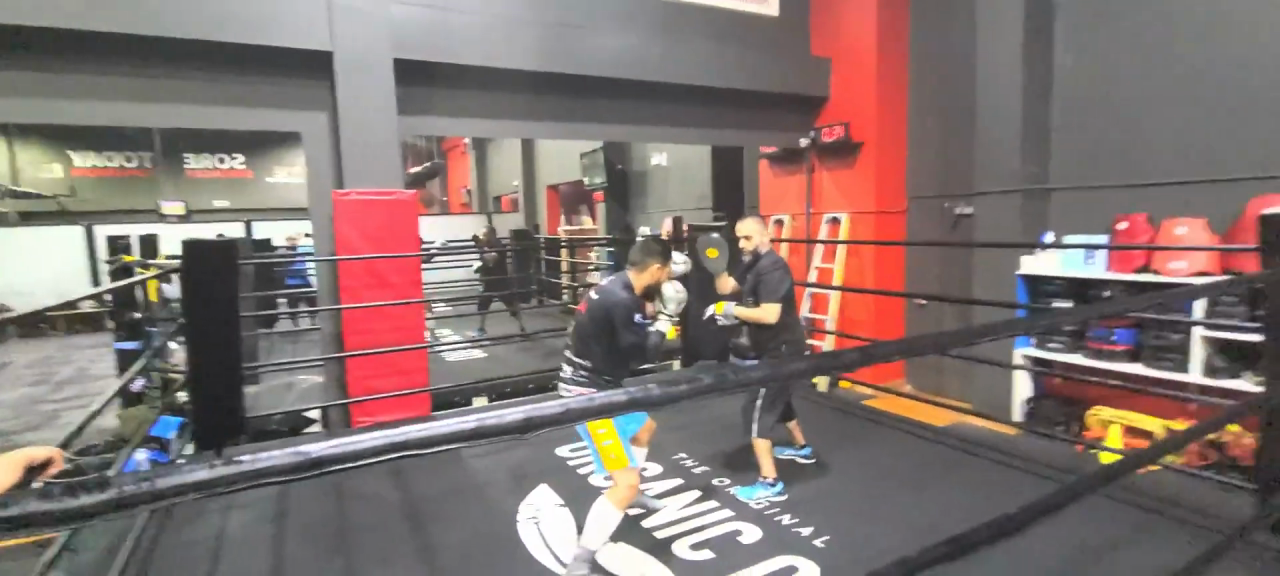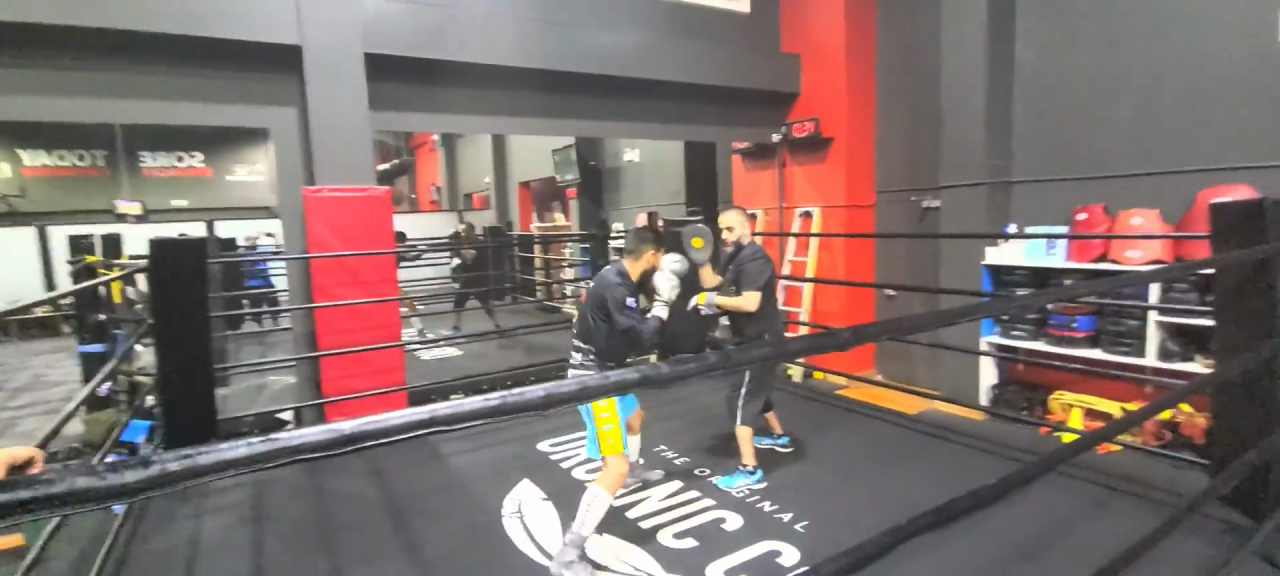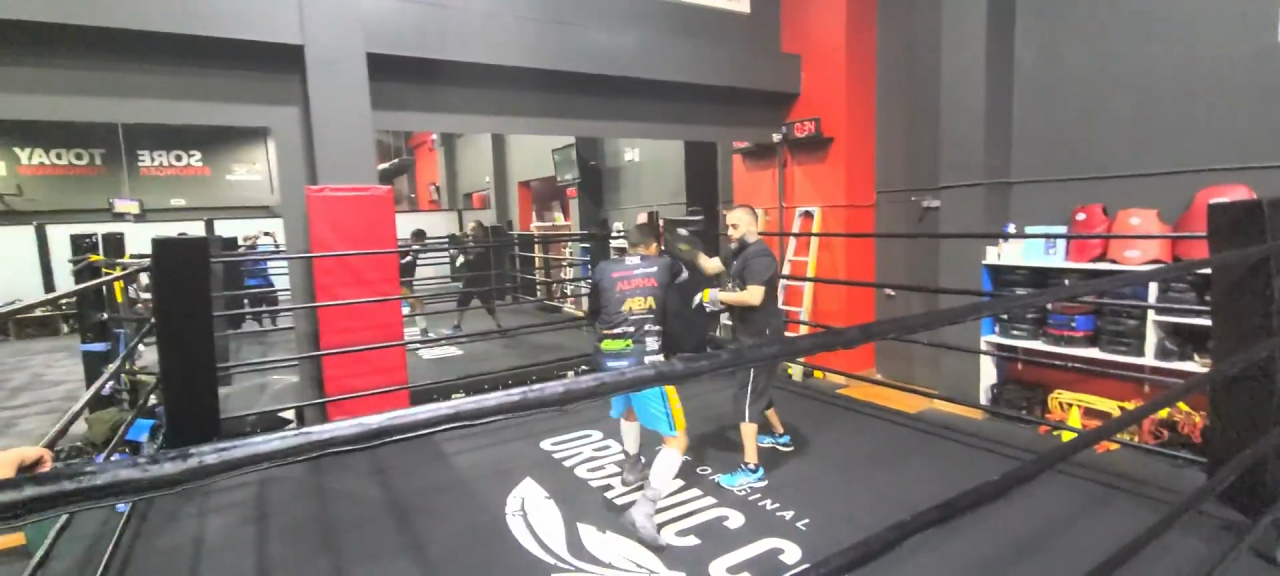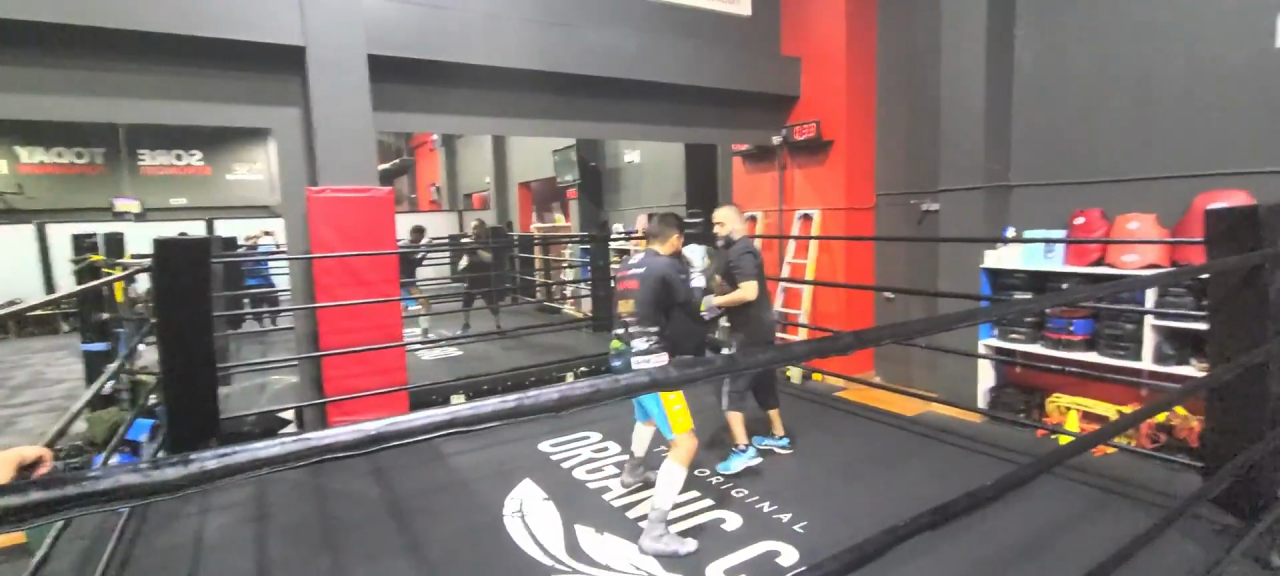
dt=0.3s
person 1, frame 1
left shoulder: (618, 284)
right shoulder: (620, 300)
left elbow: (644, 294)
right elbow: (645, 353)
left wrist: (661, 294)
right wrist: (667, 315)
left hip: (603, 385)
right hip: (588, 393)
left knee: (645, 429)
right knee: (624, 483)
left ankle: (635, 494)
person 1, frame 2
left shoulder: (618, 275)
right shoulder: (614, 286)
right elbow: (643, 340)
left wrist: (664, 270)
right wrist: (663, 302)
left hip: (603, 372)
right hip: (594, 378)
left knee: (634, 418)
right knee: (615, 469)
left ankle: (634, 471)
person 1, frame 3
left shoulder: (602, 270)
right shoulder: (663, 265)
left elbow: (593, 314)
right elbow: (680, 272)
left hip: (608, 358)
right hip: (645, 361)
left knee: (627, 411)
right knee: (676, 440)
left ankle: (632, 467)
right ankle: (644, 506)
person 1, frame 4
left shoulder: (627, 266)
right shoulder: (667, 267)
right elbow: (690, 307)
right wrist: (694, 273)
left hip: (622, 358)
right hip: (648, 361)
left knee: (648, 415)
right knee: (685, 443)
left ankle: (632, 471)
right ankle: (655, 531)
person 2, frame 1
left shoulder: (772, 269)
right shoulder: (753, 266)
left elbow: (769, 316)
right elbow: (726, 288)
left wrist: (730, 310)
right wrist: (716, 265)
left hip: (782, 351)
right hip: (777, 349)
left knee: (758, 410)
right knee: (776, 399)
left ankle: (769, 483)
right ankle: (801, 448)
person 2, frame 2
left shoulder: (754, 259)
right shoulder: (734, 257)
left elbow: (749, 303)
right elbow: (711, 284)
left wrist: (711, 300)
right wrist: (701, 258)
left hip: (762, 340)
right hip: (753, 339)
left knee: (741, 399)
right knee: (755, 390)
left ankle: (750, 471)
right ankle: (779, 437)
person 2, frame 3
left shoulder: (759, 255)
right shoulder: (741, 253)
left elbow: (753, 297)
right elbow: (712, 267)
left wrist: (716, 295)
right wrist: (690, 251)
left hip: (762, 338)
right hip: (752, 336)
left knee: (747, 397)
right knee: (755, 390)
left ankle: (750, 469)
right ankle: (780, 435)
person 2, frame 4
left shoulder: (740, 252)
right shoulder: (733, 250)
left elbow: (749, 292)
right elbow: (722, 283)
left wrist: (713, 302)
left hip: (749, 332)
right hip: (759, 329)
left knee: (731, 388)
right knee: (764, 384)
left ankle: (742, 449)
right ankle: (779, 438)
